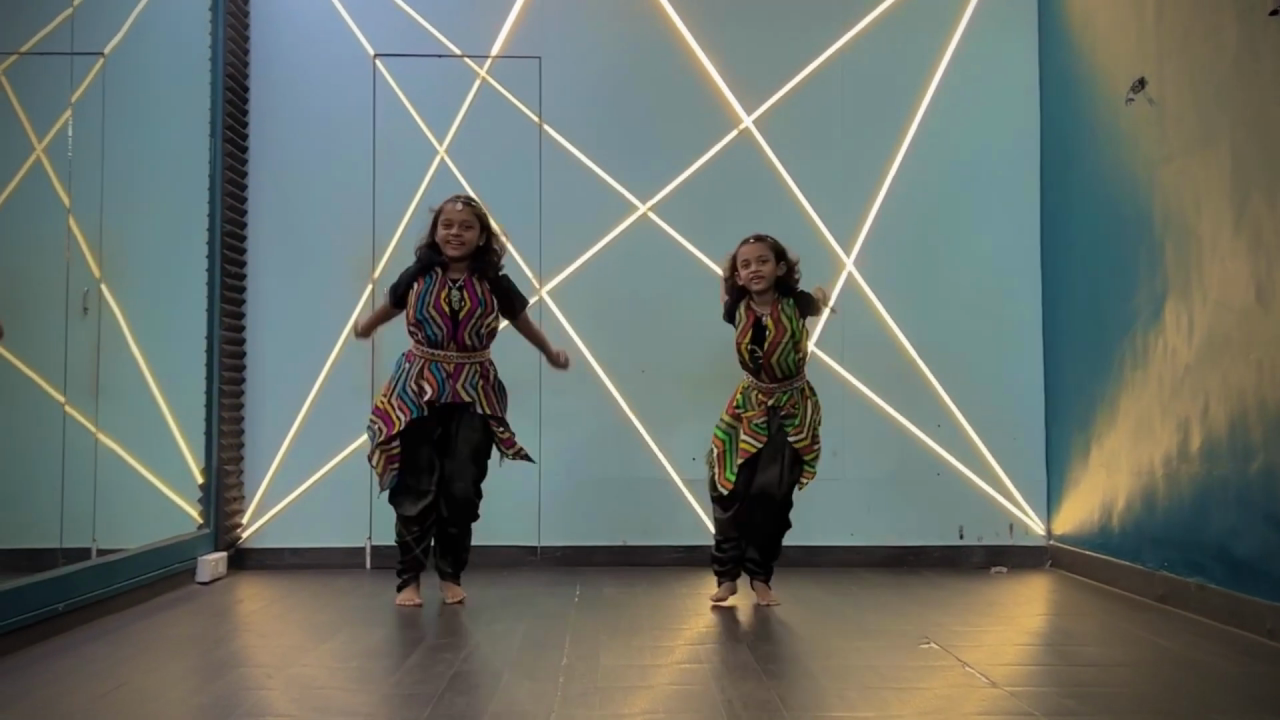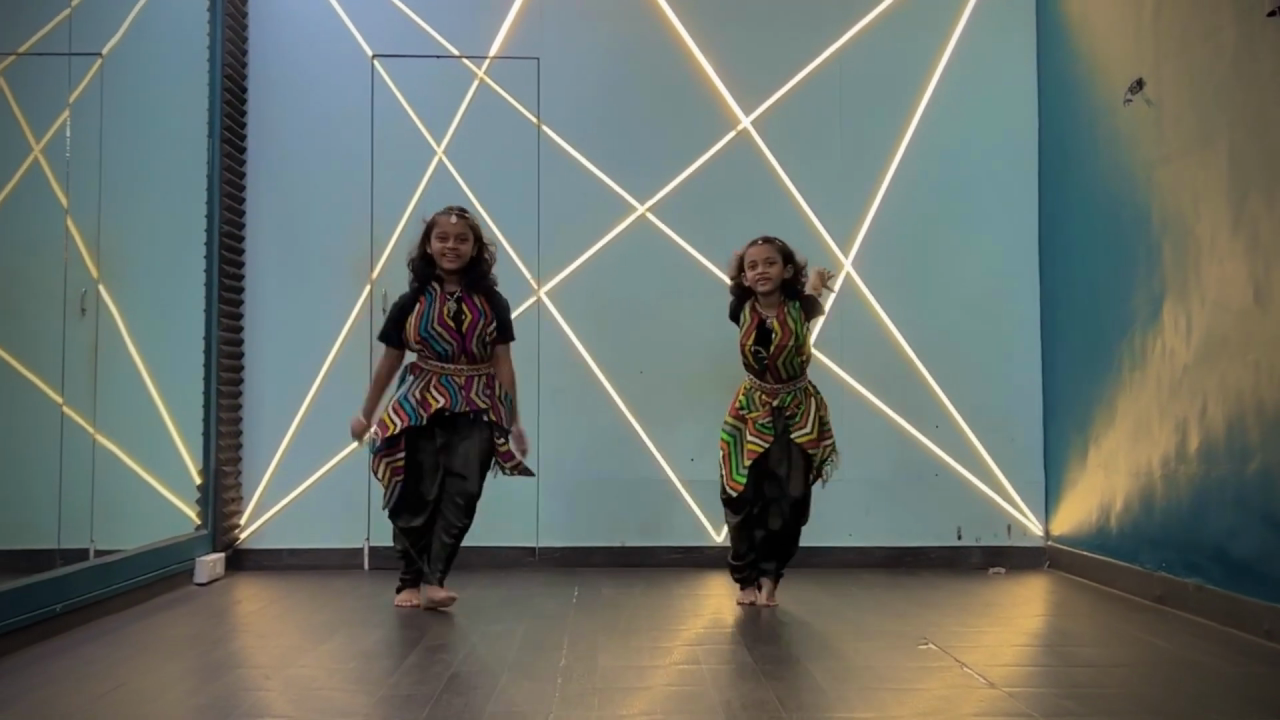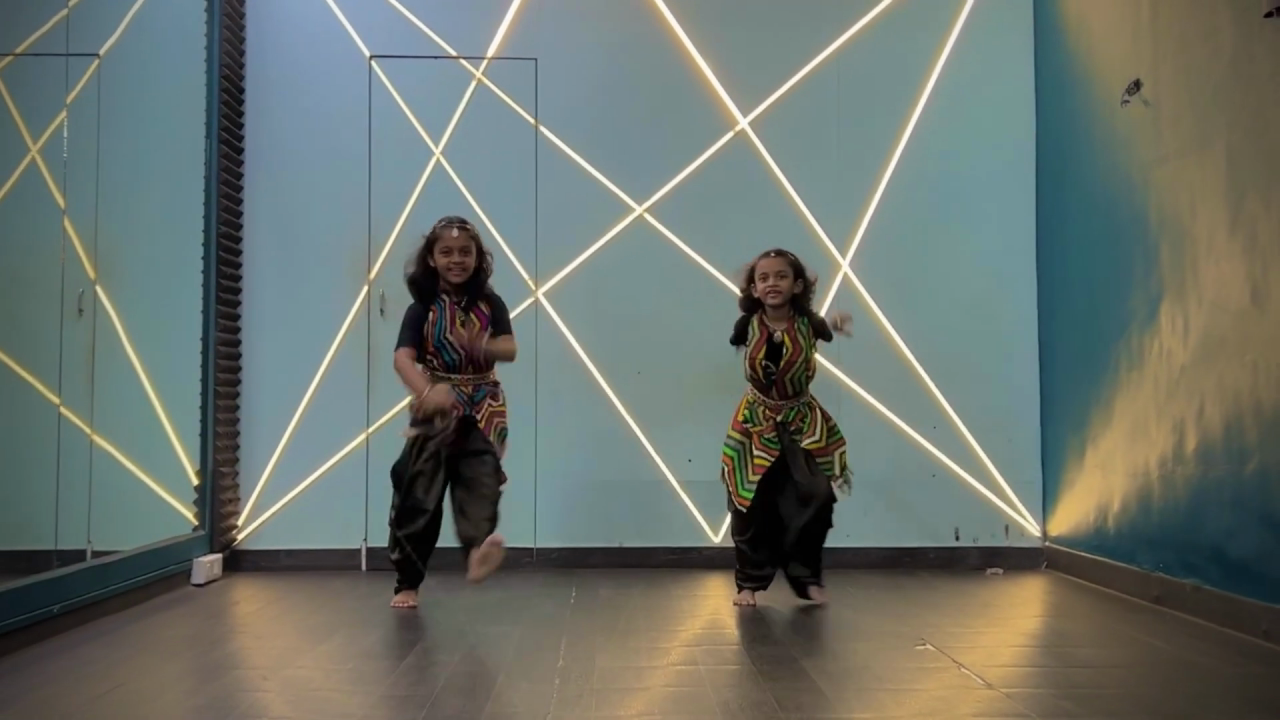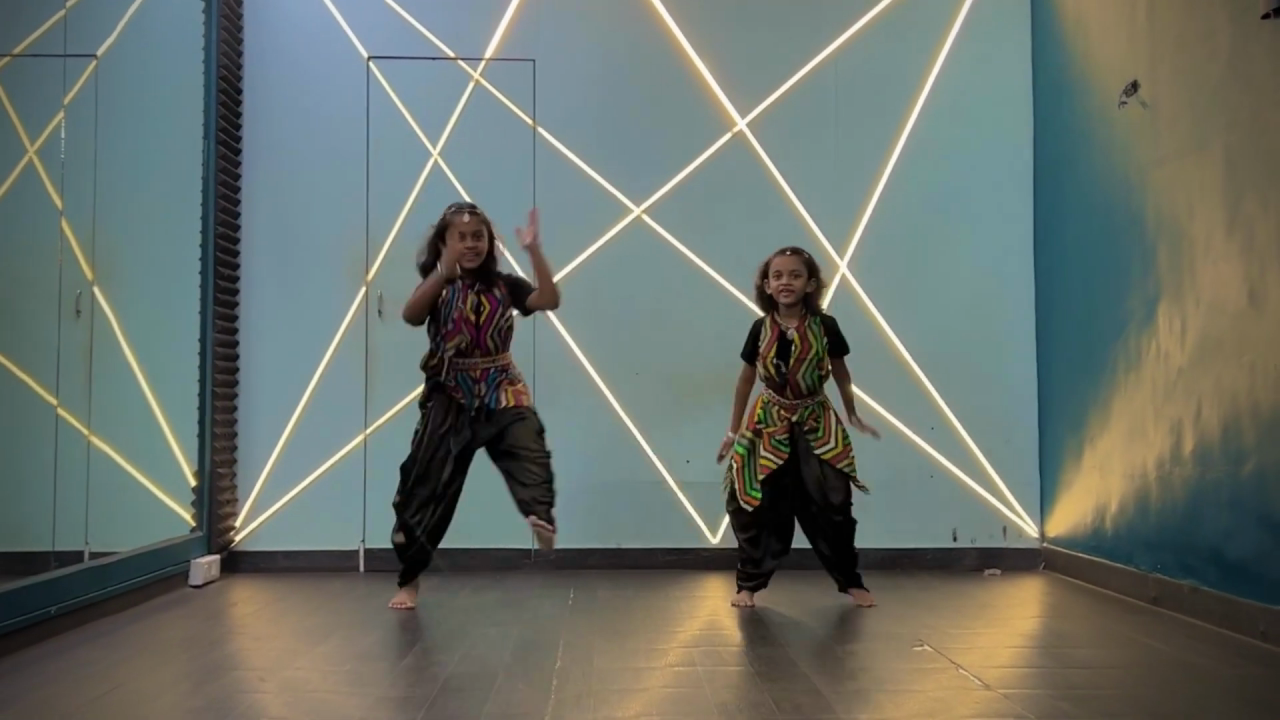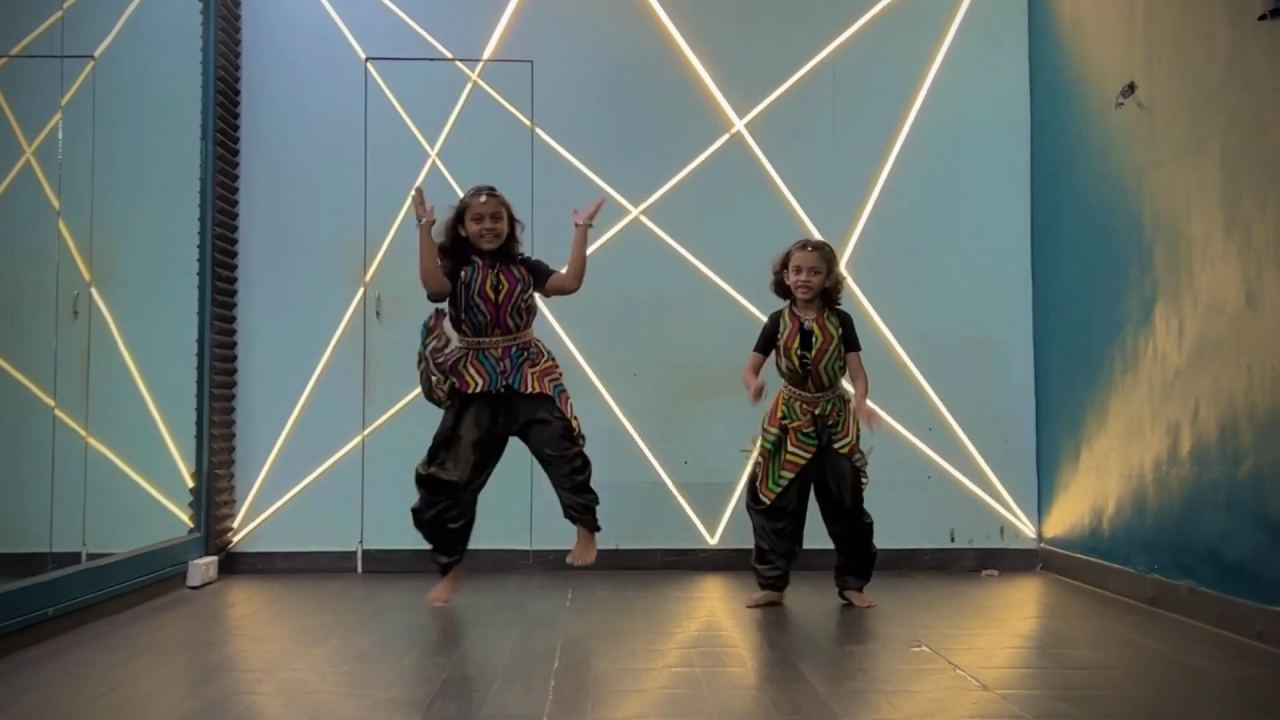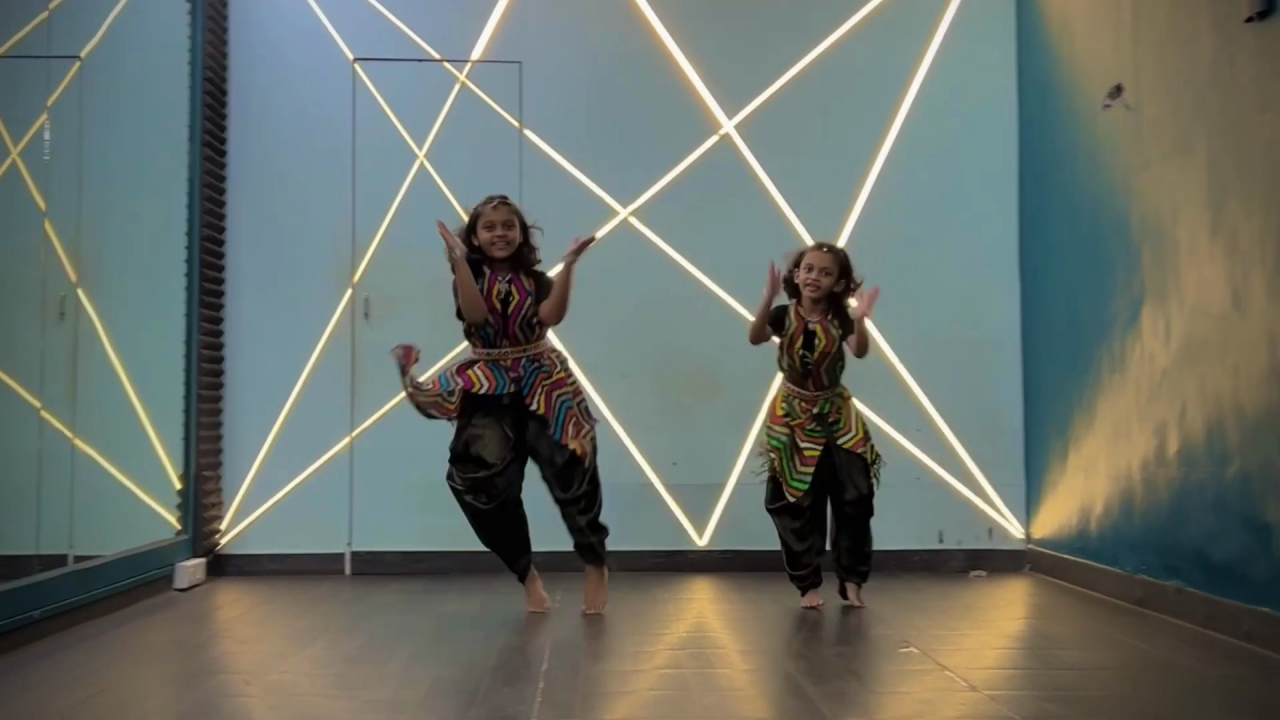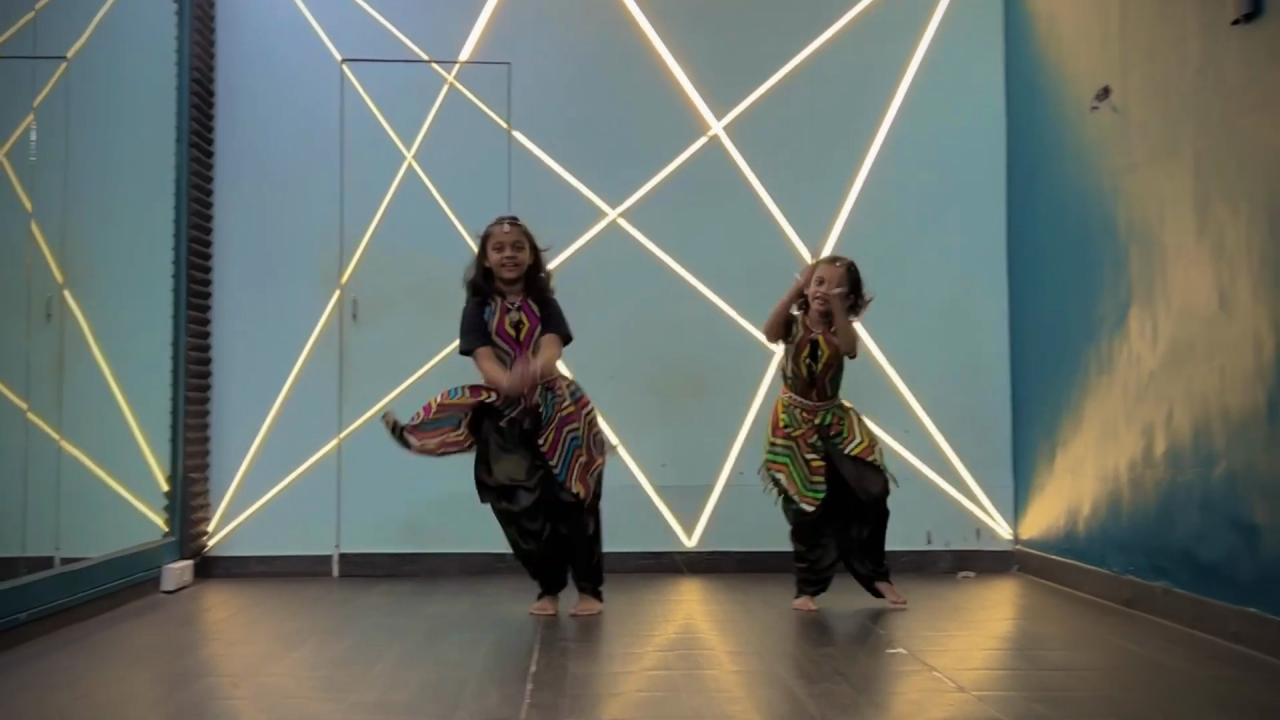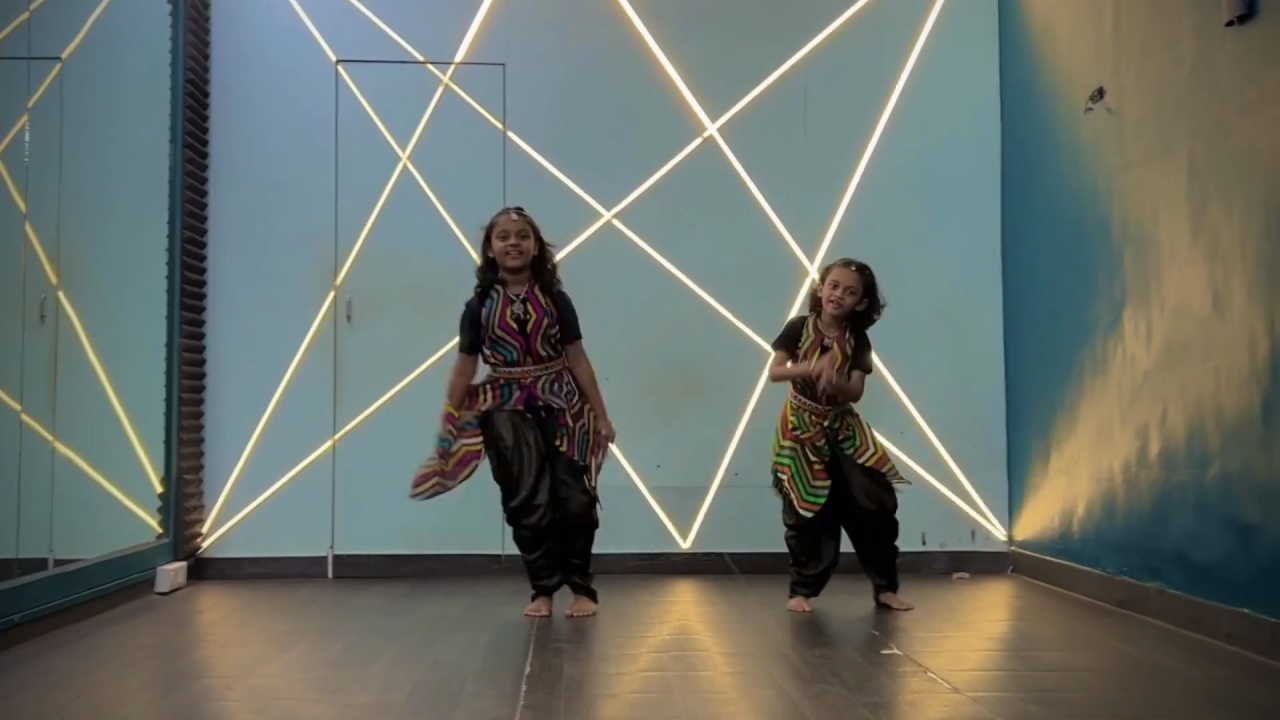
dt=0.1s
person 1, frame 1
left shoulder: (494, 284)
right shoulder: (417, 278)
left elbow: (520, 319)
right elbow: (392, 306)
left wrist: (550, 353)
right wrist: (366, 325)
left hip: (473, 393)
right hip: (419, 391)
left knee: (461, 488)
right knee: (415, 488)
left ankle: (450, 576)
right ankle: (409, 580)
person 1, frame 2
left shoulder: (489, 297)
right shoulder: (413, 297)
left elbow: (503, 360)
right elbow: (389, 357)
left wrist: (512, 420)
right wrist: (367, 411)
left hip: (479, 402)
right hip: (424, 406)
left knee: (461, 489)
right knee: (418, 496)
left ankle: (435, 581)
right ankle: (411, 582)
person 1, frame 3
left shoulder: (490, 305)
right shoulder: (421, 310)
left elbow: (510, 350)
right elbow: (404, 360)
left wrist: (479, 344)
right wrist: (428, 392)
left hip: (481, 409)
right hip: (434, 411)
left knee: (481, 480)
right knee: (418, 501)
left ankle: (480, 547)
right ankle: (407, 584)
person 1, frame 4
left shoulder: (503, 285)
right shoulder: (436, 290)
left elbow: (549, 301)
right elbow: (414, 313)
left wrist: (535, 252)
right wrist: (443, 270)
left hip: (502, 394)
right hip: (449, 399)
left knee: (527, 450)
right knee: (429, 490)
left ankle: (541, 521)
right ankle: (408, 582)
person 1, frame 5
left shoulder: (524, 268)
right shoulder: (455, 270)
left elbow: (570, 284)
right elbow: (433, 287)
left wrist: (580, 230)
right wrist: (424, 230)
left hip: (528, 374)
right hip: (475, 382)
left knee: (559, 445)
right knee: (455, 471)
left ankle: (586, 528)
right ankle: (448, 568)
person 1, frame 6
left shoulder: (535, 279)
right shoulder: (470, 278)
left elbow: (549, 314)
right elbow: (475, 315)
left wrist: (568, 266)
right wrist: (458, 261)
left hip: (542, 382)
right hip: (491, 388)
left knee: (568, 472)
right knee: (484, 478)
left ankle: (594, 564)
right ankle: (526, 574)
person 1, frame 7
left shoulder: (545, 303)
right shoulder: (478, 306)
left elbow: (552, 349)
right elbow: (483, 360)
left wrist: (537, 370)
right wrist: (506, 382)
left hip: (552, 407)
right hip: (502, 411)
left knee: (570, 499)
right knee: (518, 497)
left ankle: (589, 591)
right ankle: (548, 587)
person 1, frame 8
left shoulder: (554, 297)
right shoulder: (481, 302)
left elbow: (577, 356)
right elbow: (463, 366)
left wrist: (600, 414)
right wrist: (453, 424)
left hip: (559, 403)
right hip: (508, 407)
left knee: (573, 500)
right knee: (528, 502)
left ankle: (582, 589)
right ankle: (542, 590)
person 2, frame 1
left shoulder: (796, 304)
right shoulder: (737, 310)
left elbow: (816, 306)
left hip: (792, 408)
right hip: (749, 408)
left knee: (770, 493)
right knee: (733, 491)
left ankle: (761, 576)
right ankle: (727, 574)
person 2, frame 2
left shoulder: (801, 308)
right shoulder: (741, 310)
left hip: (797, 409)
right hip: (753, 409)
left knee: (790, 495)
right knee: (745, 495)
left ankle: (771, 574)
right ankle: (748, 579)
person 2, frame 3
left shoulder: (809, 324)
right shoulder: (747, 325)
left hip: (802, 422)
right hip: (756, 422)
left knee: (812, 498)
right knee: (752, 506)
left ankle: (807, 579)
right ankle: (750, 584)
person 2, frame 4
left shoulder: (824, 327)
right shoulder: (761, 328)
left elbow: (841, 374)
right elbow: (744, 379)
left wrist: (854, 418)
right wrist: (733, 432)
left hip: (815, 424)
right hip: (769, 423)
left knee: (830, 508)
right knee: (757, 507)
left ankle: (850, 581)
right ankle: (749, 584)
person 2, frame 5
left shoulder: (840, 320)
right shoulder: (778, 321)
left elbow: (856, 370)
right elbow: (751, 369)
left wrist: (861, 403)
right wrist: (753, 383)
left hip: (834, 416)
right hip: (790, 417)
left knee: (845, 505)
right knee: (777, 503)
left ankle: (852, 583)
right ankle: (771, 584)
person 2, frame 6
left shoulder: (840, 317)
right shoulder: (785, 314)
left elbow: (861, 351)
right elbow: (755, 337)
left wrist: (860, 319)
right wrist: (770, 295)
left hip: (835, 413)
right hip: (793, 413)
left knee: (854, 495)
right knee: (797, 502)
left ankle: (851, 579)
right ankle: (808, 584)
person 2, frame 7
left shoulder: (842, 330)
right shoulder: (792, 324)
left elbow: (849, 350)
right elbow: (771, 332)
left wrist: (836, 308)
right wrist: (794, 291)
left hip: (835, 423)
right hip: (793, 424)
left knee: (870, 494)
right knee: (810, 510)
left ankle: (875, 576)
right ankle: (807, 589)
person 2, frame 8
left shoulder: (857, 340)
right shoulder: (799, 328)
left elbow: (853, 390)
right elbow: (777, 370)
left wrist: (838, 379)
right wrist: (811, 366)
left hip: (844, 429)
right hip: (801, 429)
left knee: (876, 508)
right knee: (808, 514)
left ankle: (885, 587)
right ankle: (802, 590)
